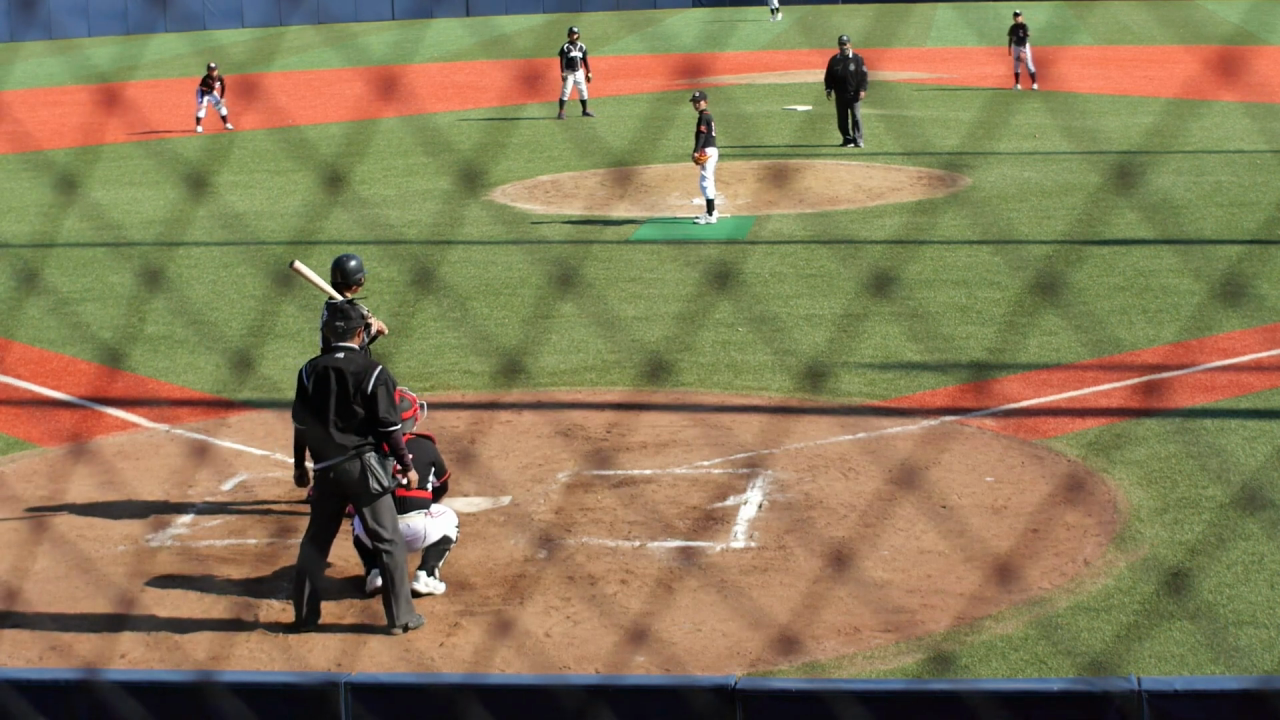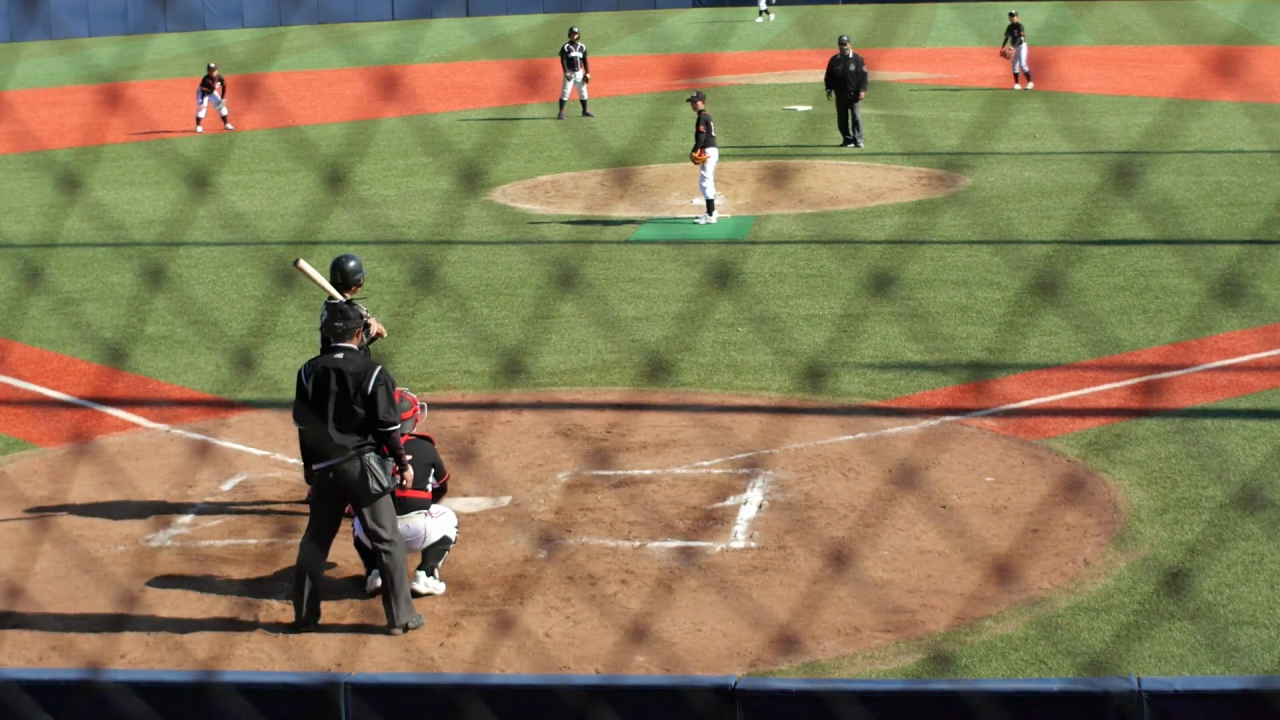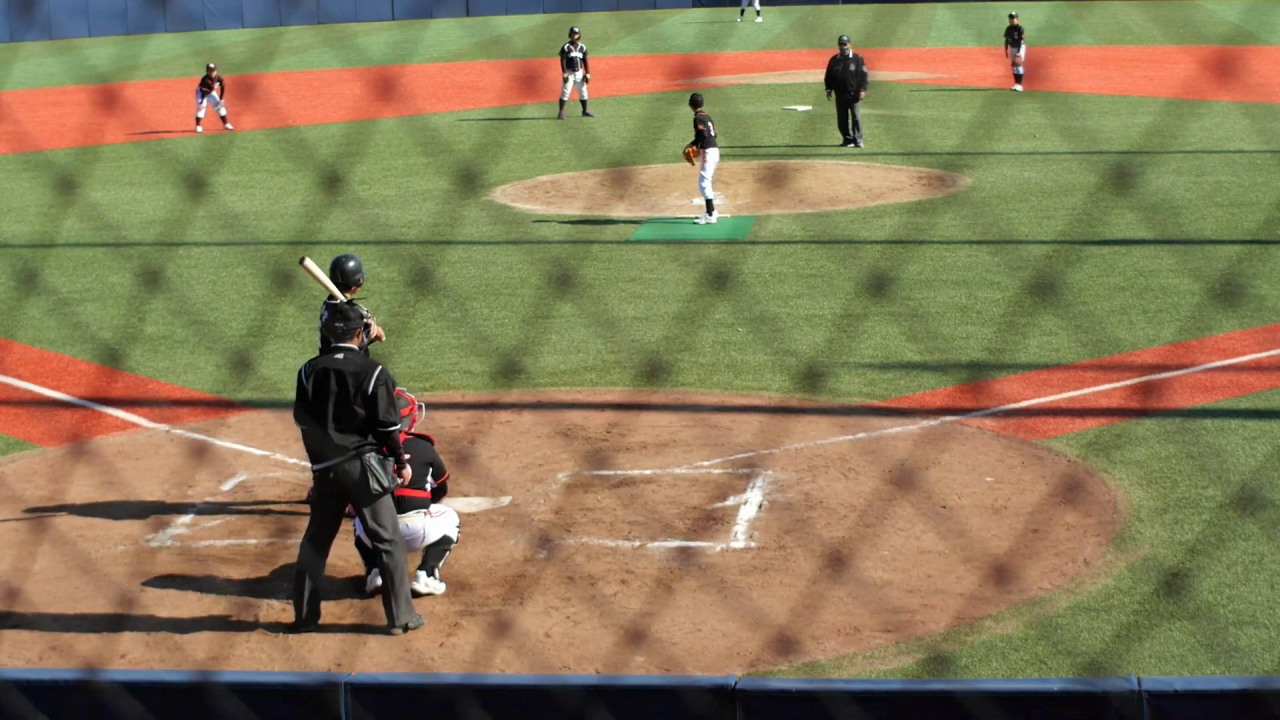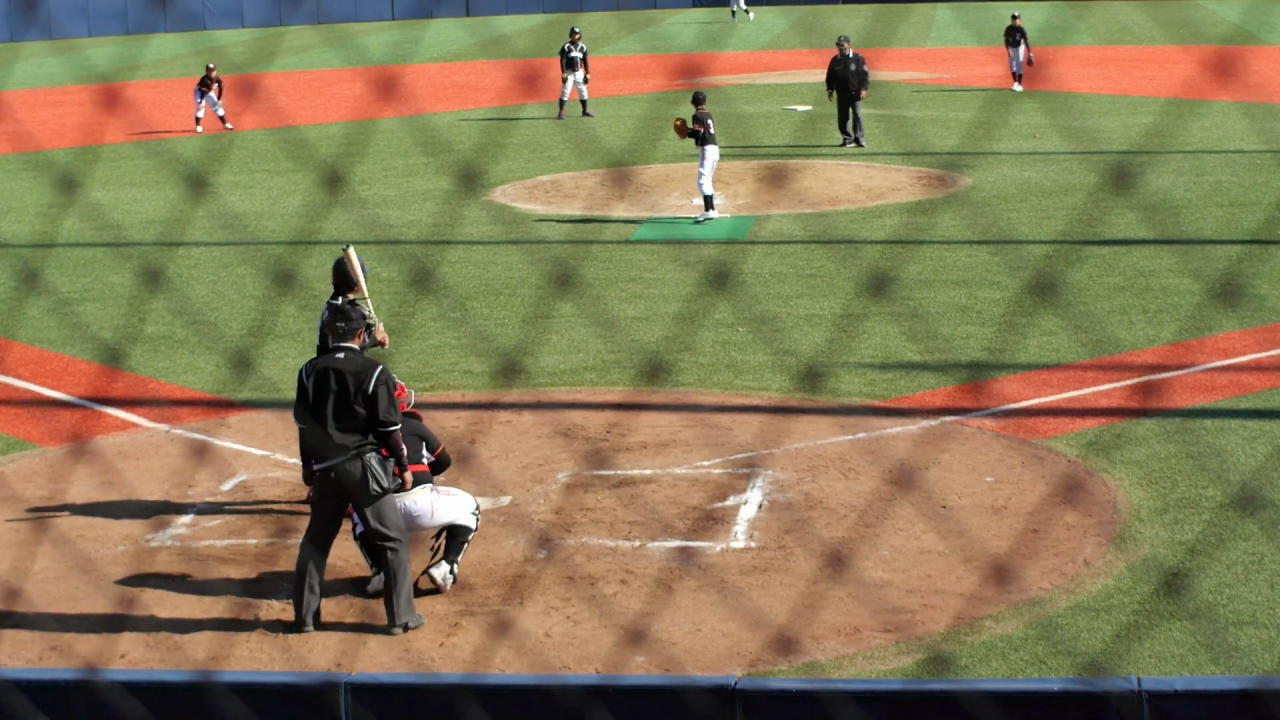
dt=0.3s
person 1, frame 1
left shoulder: (311, 370)
right shoulder: (373, 372)
left elbow: (301, 424)
right elbow: (389, 428)
left wrist: (299, 465)
right wrist: (407, 465)
left hip: (326, 469)
right hip: (365, 466)
left knee: (315, 541)
right knee: (388, 541)
left ankle: (305, 615)
right ankle: (400, 617)
person 1, frame 2
left shoulder: (310, 370)
right shoulder: (373, 372)
left elbow: (302, 425)
right elbow: (388, 427)
left wrist: (309, 465)
right wrist: (403, 465)
left hip: (325, 468)
right hip: (364, 466)
left knee: (315, 541)
right knee: (387, 541)
left ankle: (305, 615)
right ankle: (400, 617)
person 1, frame 3
left shoulder: (310, 370)
right shoulder: (373, 371)
left elbow: (304, 424)
right elbow: (388, 428)
right wrist: (402, 464)
left hip: (326, 468)
right hip: (364, 466)
left knee: (315, 541)
right knee: (388, 541)
left ankle: (305, 615)
right ankle: (400, 617)
person 1, frame 4
left shoulder: (310, 370)
right shoulder: (373, 371)
left elbow: (303, 425)
right elbow: (389, 428)
left wrist: (308, 466)
right wrist: (403, 466)
left hip: (326, 468)
right hip: (365, 467)
left knee: (316, 541)
right knee: (393, 540)
left ankle: (305, 616)
right ankle: (401, 617)
person 2, frame 1
right shoulder: (426, 447)
right elbow: (441, 488)
right hip: (417, 531)
left knee: (360, 522)
right knee: (448, 518)
left ankle: (375, 572)
right ankle: (426, 575)
person 2, frame 2
right shoulder: (425, 448)
right elbow: (441, 489)
right hip: (416, 532)
left knee: (360, 522)
right knee: (448, 519)
left ankle: (376, 572)
right ankle: (426, 575)
person 2, frame 3
right shoulder: (423, 447)
right elbow: (440, 489)
right hip: (416, 529)
left knee: (361, 523)
right knee: (450, 518)
left ankle: (376, 571)
right ankle: (426, 574)
person 2, frame 4
right shoulder: (412, 426)
right elbow: (443, 461)
right hip: (420, 502)
left knee: (360, 517)
right knee: (468, 508)
left ankle: (381, 573)
right ankle: (445, 566)
